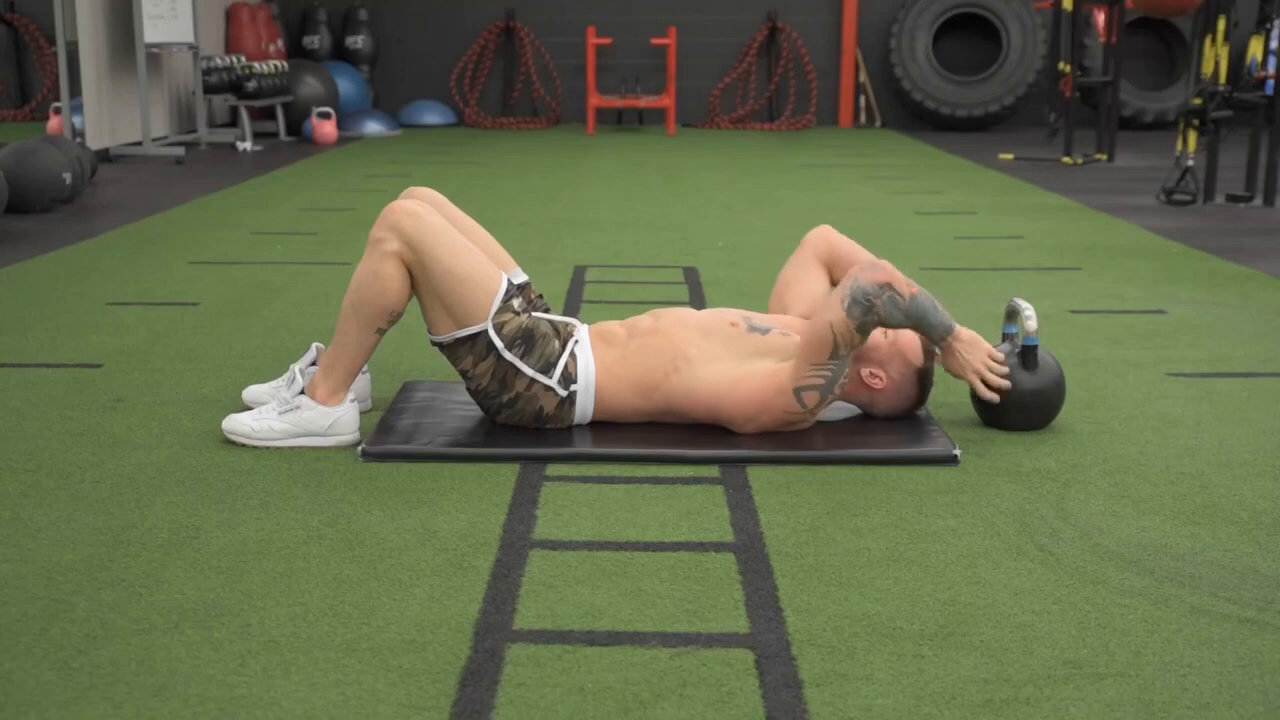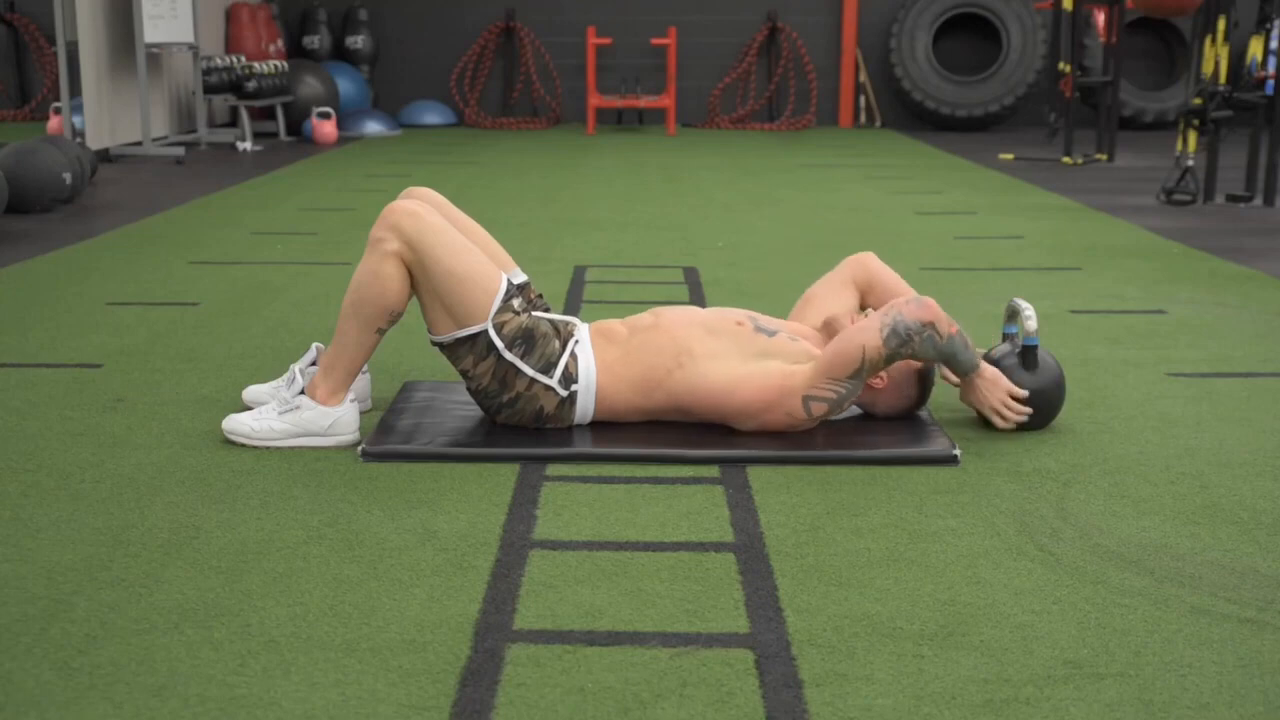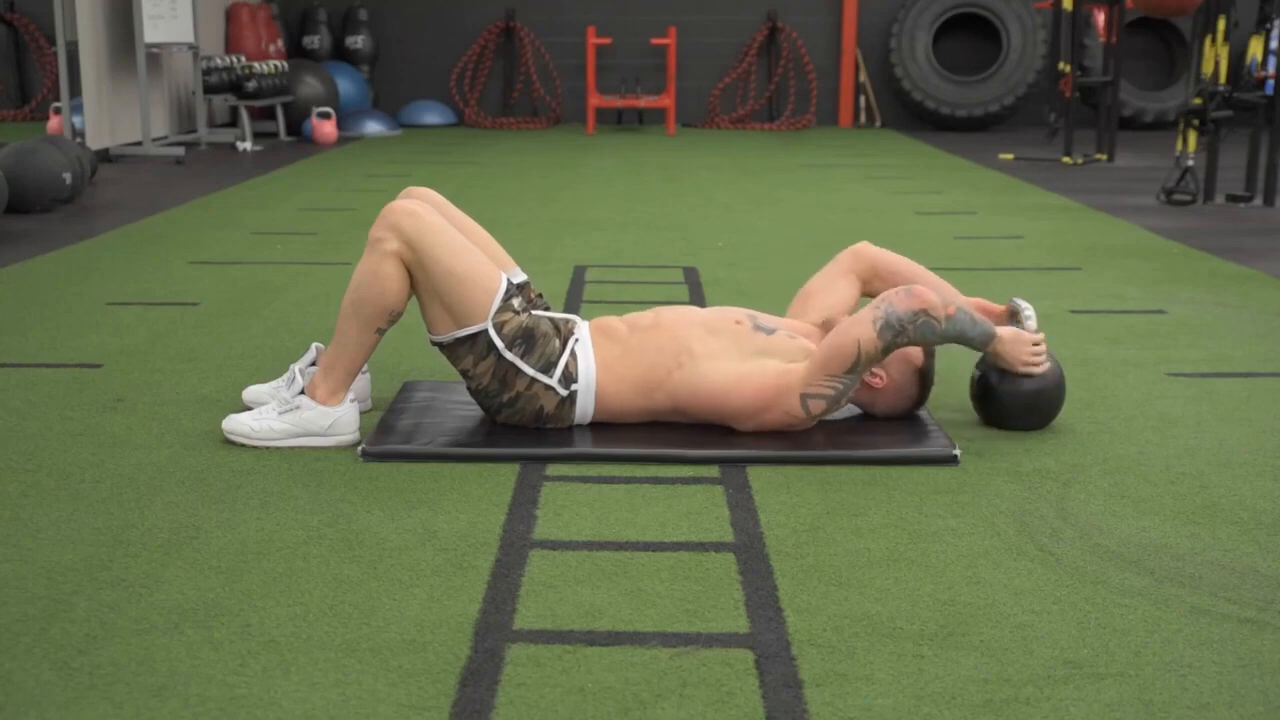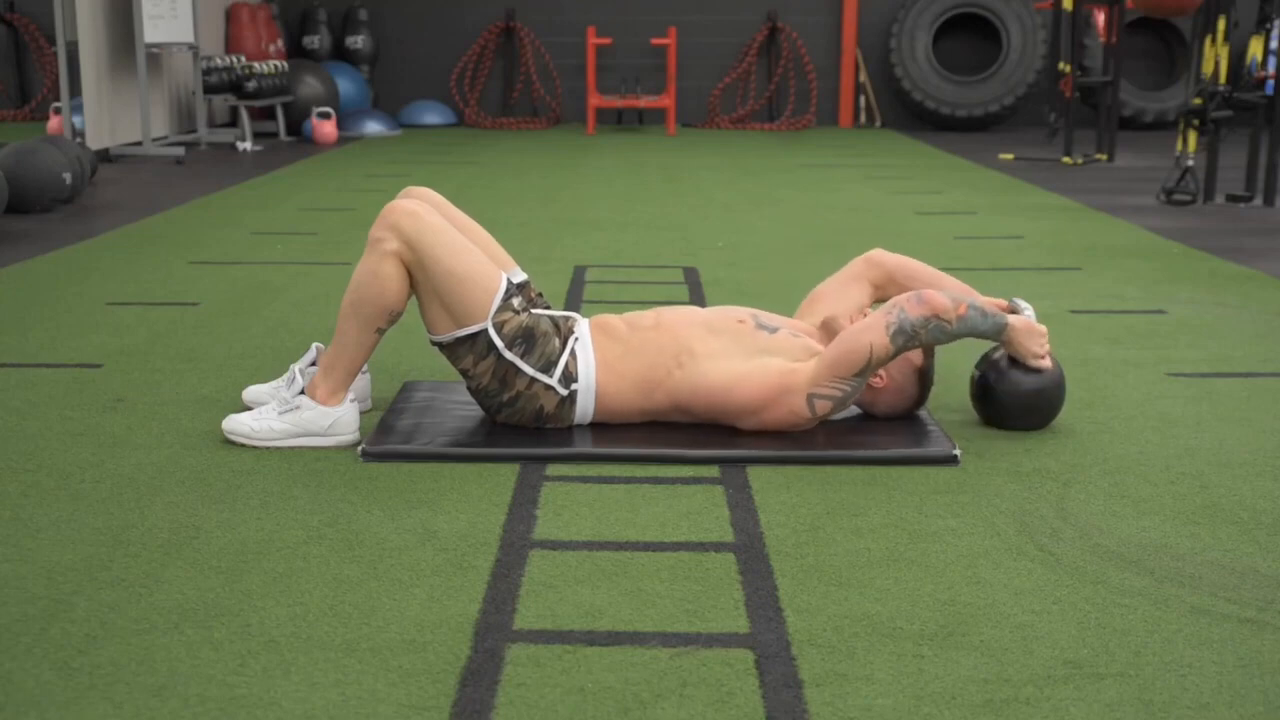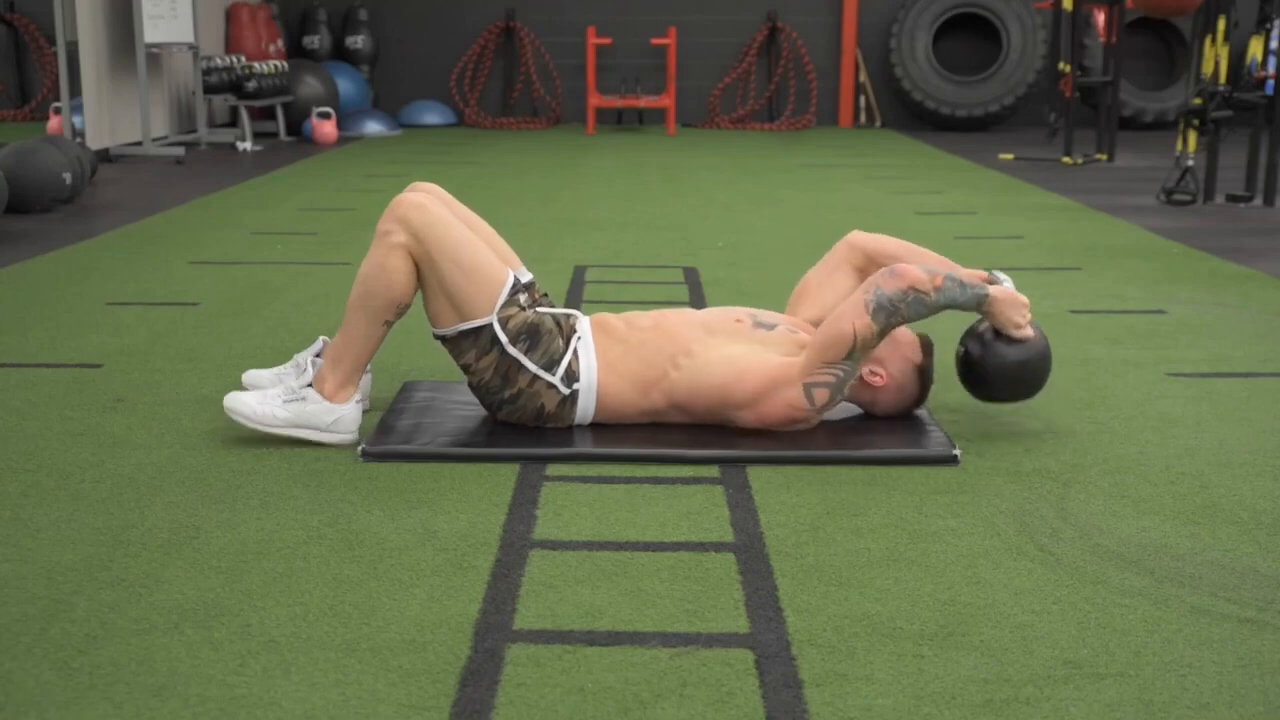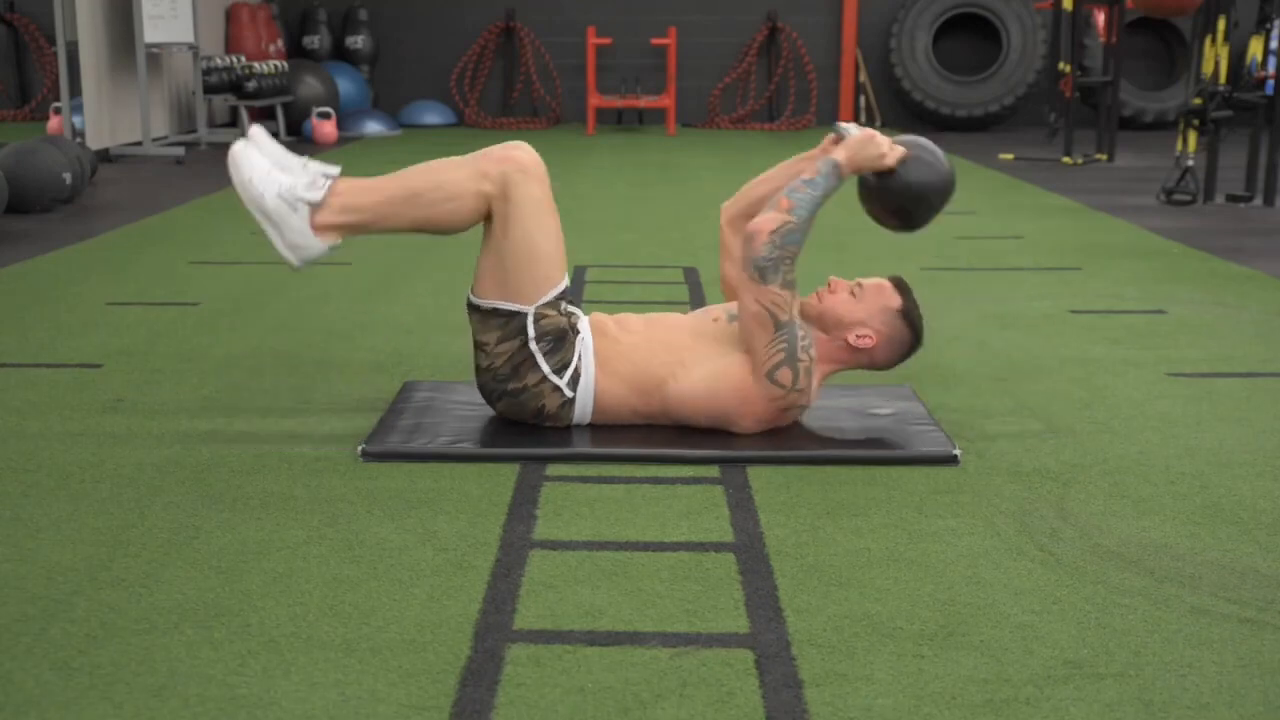
dt=0.4s
person 1, frame 1
left shoulder: (808, 393)
right shoulder: (800, 334)
left elbow: (874, 282)
right elbow: (822, 240)
left wrist: (950, 335)
right wrist: (941, 320)
left hip: (543, 382)
right hip: (558, 340)
left knee: (401, 226)
right knee: (415, 203)
left ankle: (323, 404)
right ankle: (335, 374)
person 1, frame 2
left shoulder: (813, 395)
right shoulder: (808, 340)
left elbow: (918, 314)
right elbow: (860, 266)
left wrist: (971, 374)
right wrist: (967, 355)
left hip: (543, 383)
right hip: (557, 341)
left knee: (400, 227)
right knee: (414, 203)
left ankle: (324, 403)
right ankle: (335, 374)
person 1, frame 3
left shoulder: (811, 398)
right shoulder: (809, 336)
left elbow: (910, 306)
right elbow: (864, 257)
left wrist: (988, 335)
right wrist: (975, 307)
left hip: (542, 380)
right hip: (559, 339)
left knee: (400, 226)
right knee: (414, 204)
left ankle: (325, 404)
right ankle: (337, 373)
person 1, frame 4
left shoulder: (812, 395)
right shoulder: (811, 340)
left elbow: (926, 306)
right elbow: (878, 265)
left wrist: (1002, 326)
right wrist: (995, 306)
left hip: (541, 380)
right hip: (557, 338)
left knee: (399, 225)
right knee: (415, 203)
left ankle: (325, 403)
right ankle: (337, 373)
person 1, frame 5
left shoulder: (806, 392)
right shoulder: (804, 339)
left elbow: (902, 280)
right elbow: (859, 247)
left wrist: (985, 297)
right wrist: (980, 282)
left hip: (545, 377)
right hip: (560, 337)
left knee: (408, 220)
right knee: (422, 199)
left ankle: (329, 396)
right ankle: (339, 364)
person 1, frame 6
left shoulder: (785, 384)
right shoulder: (772, 350)
left elbow: (760, 243)
right elbow: (736, 216)
left wrist: (840, 162)
right wrist: (833, 154)
left hip: (540, 373)
right hip: (558, 347)
left knee: (512, 164)
right knee: (505, 174)
left ankle: (315, 215)
right ankle: (322, 201)
